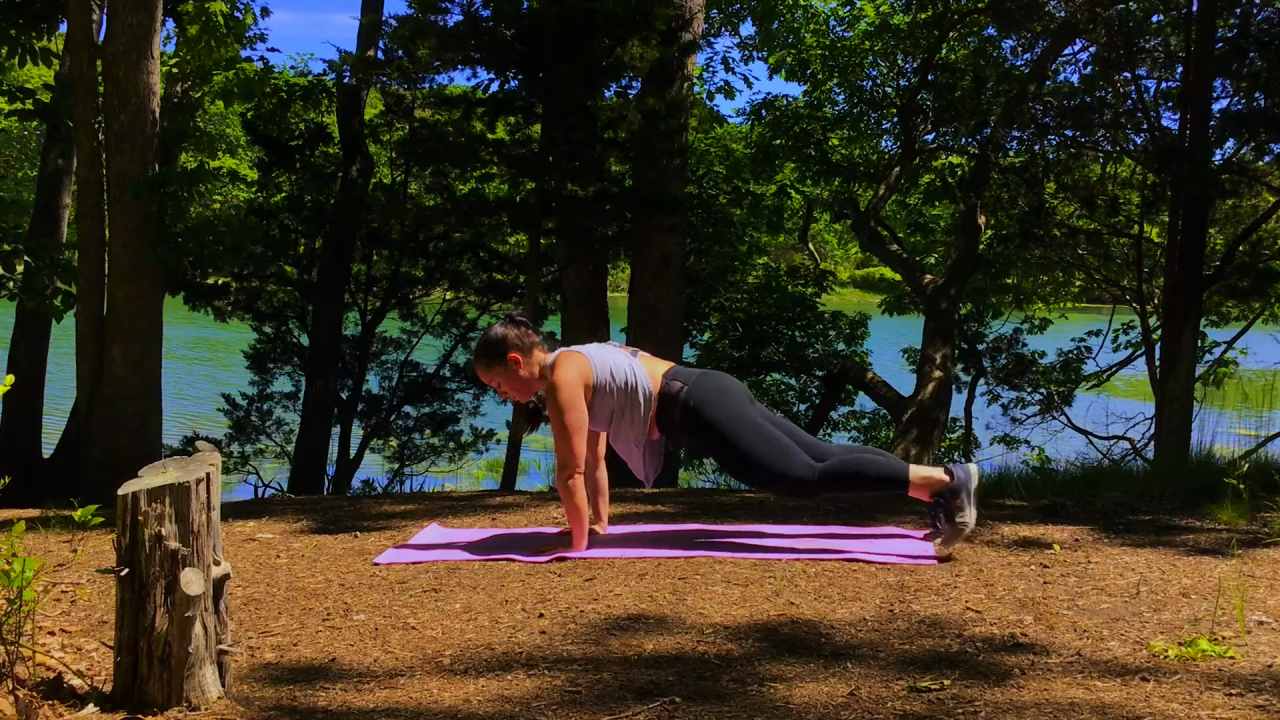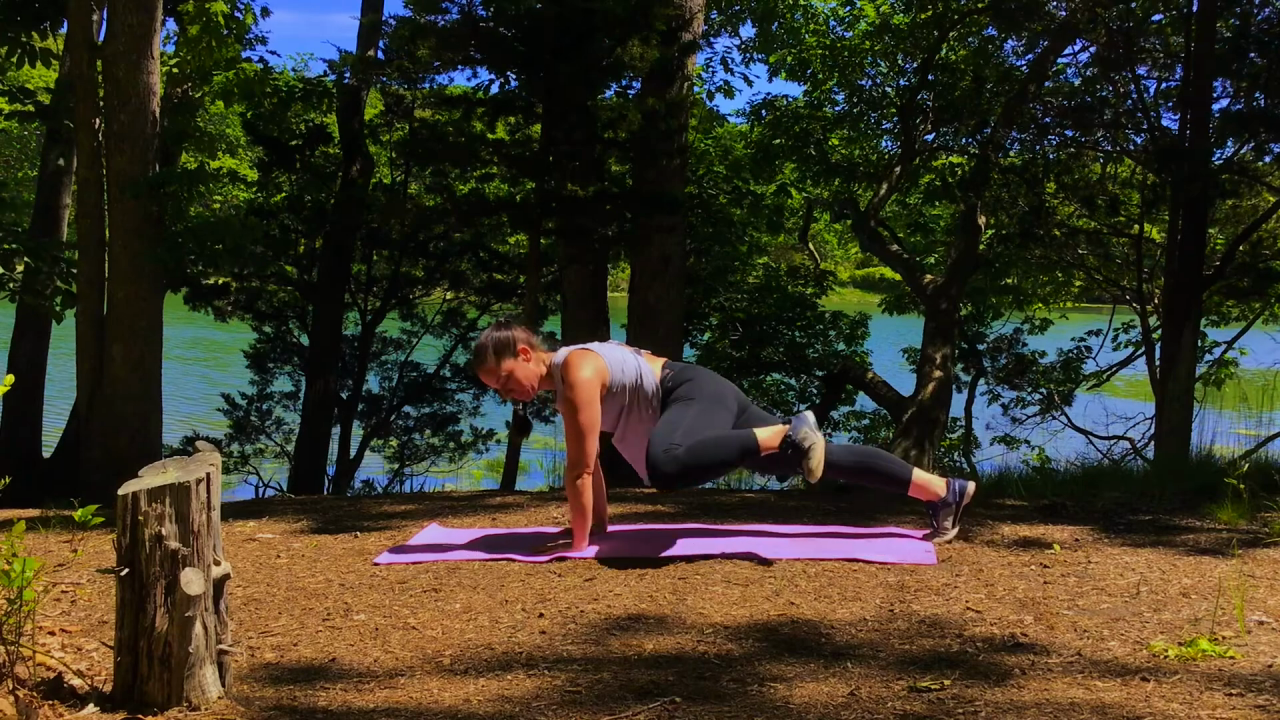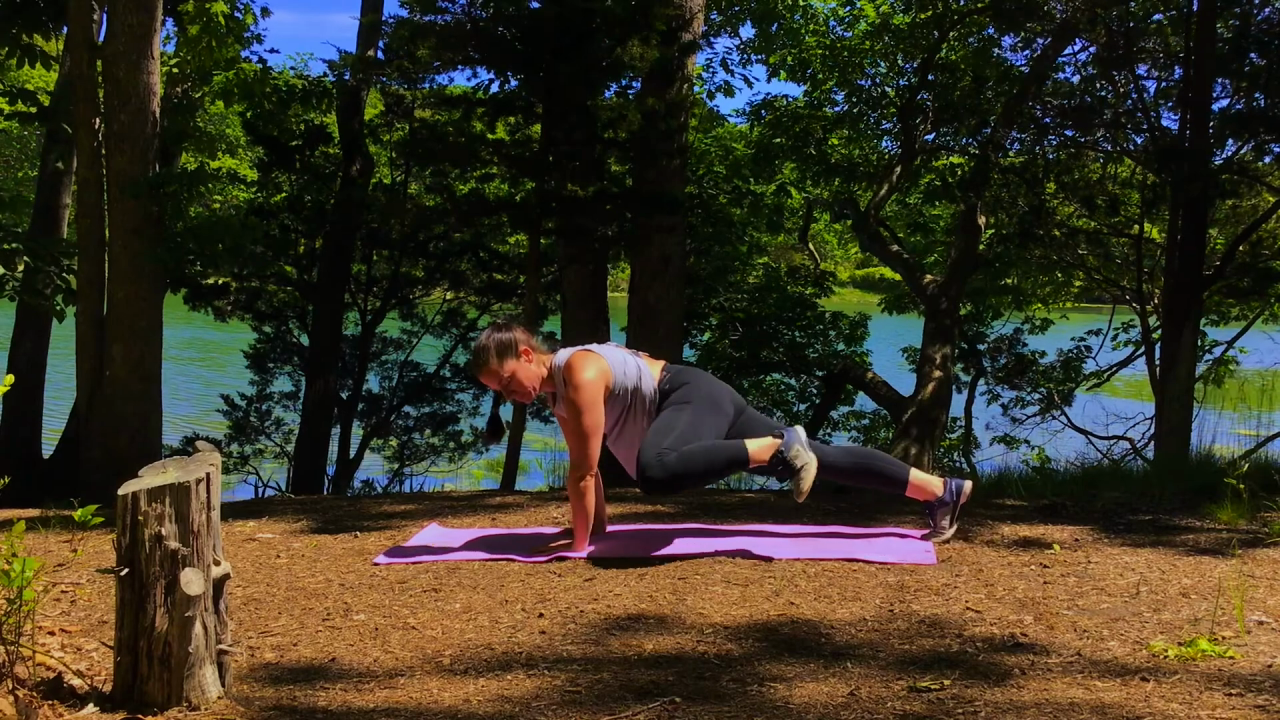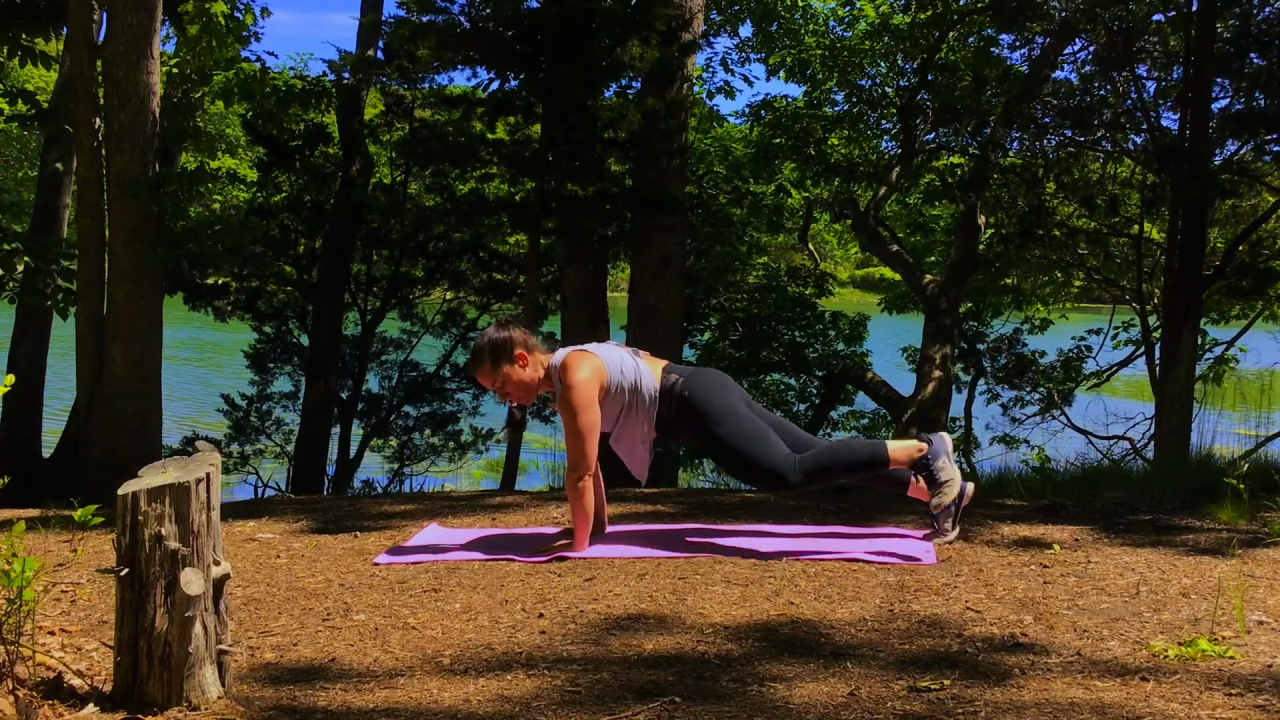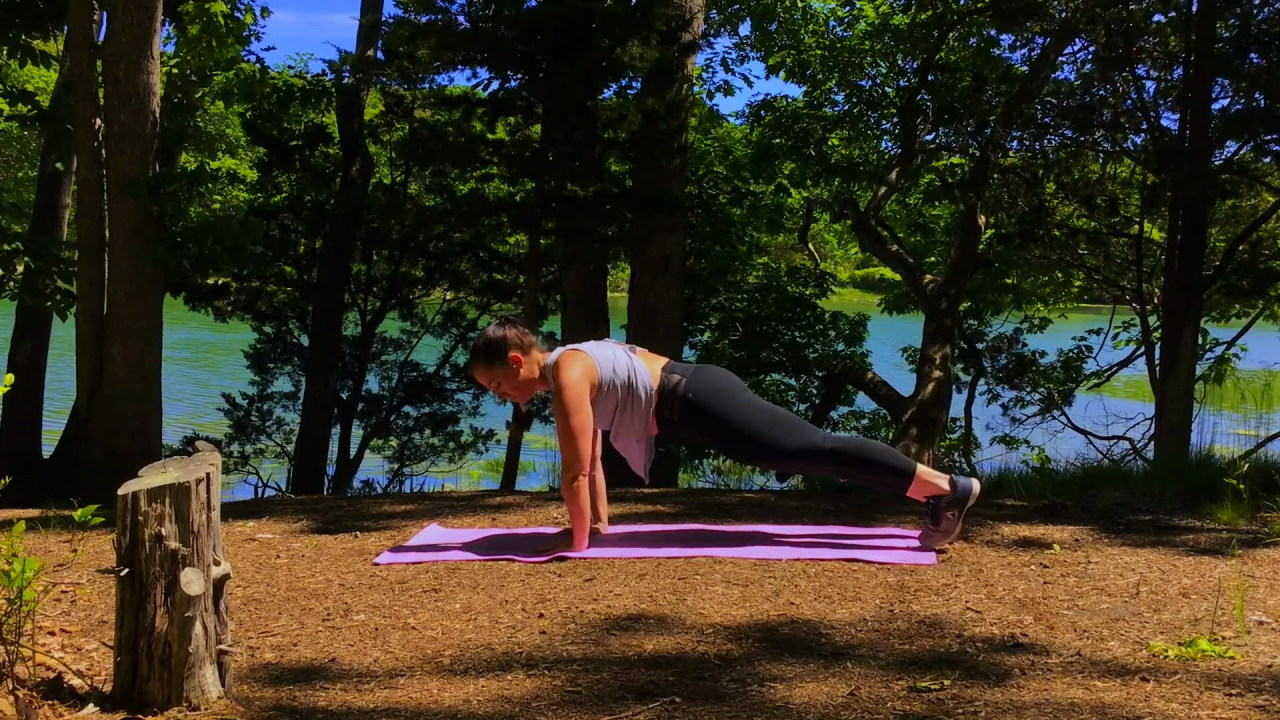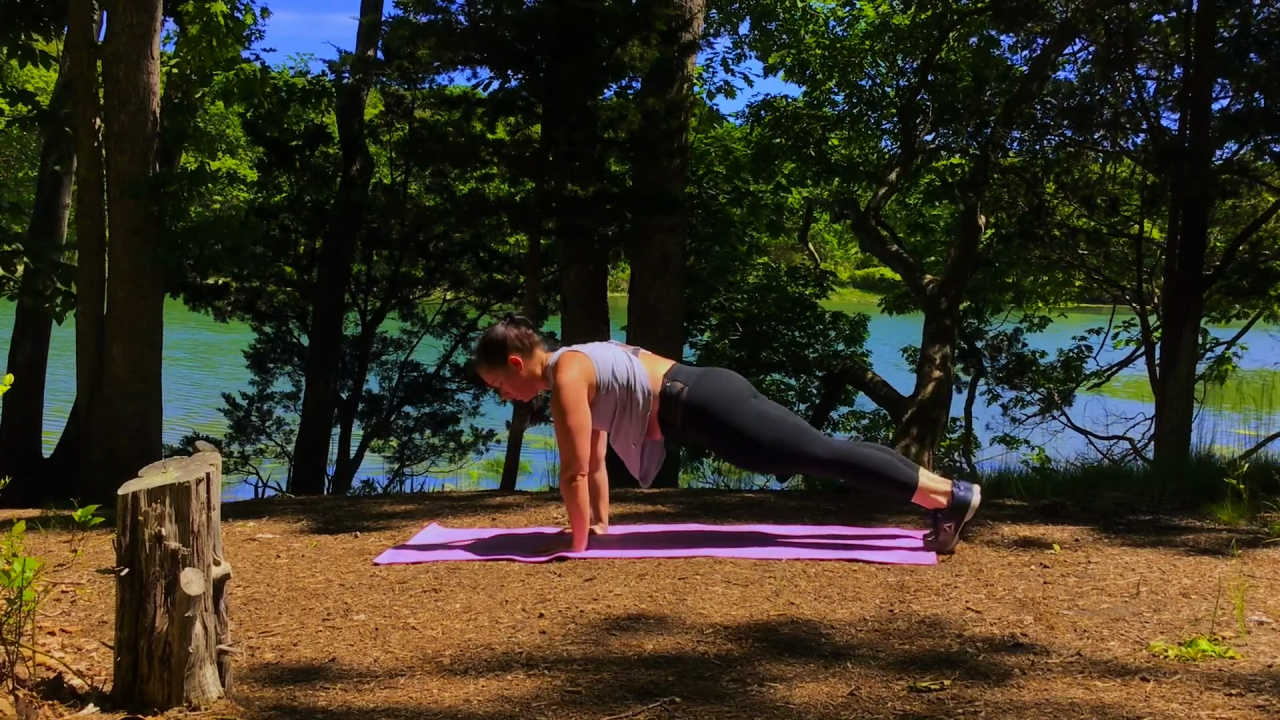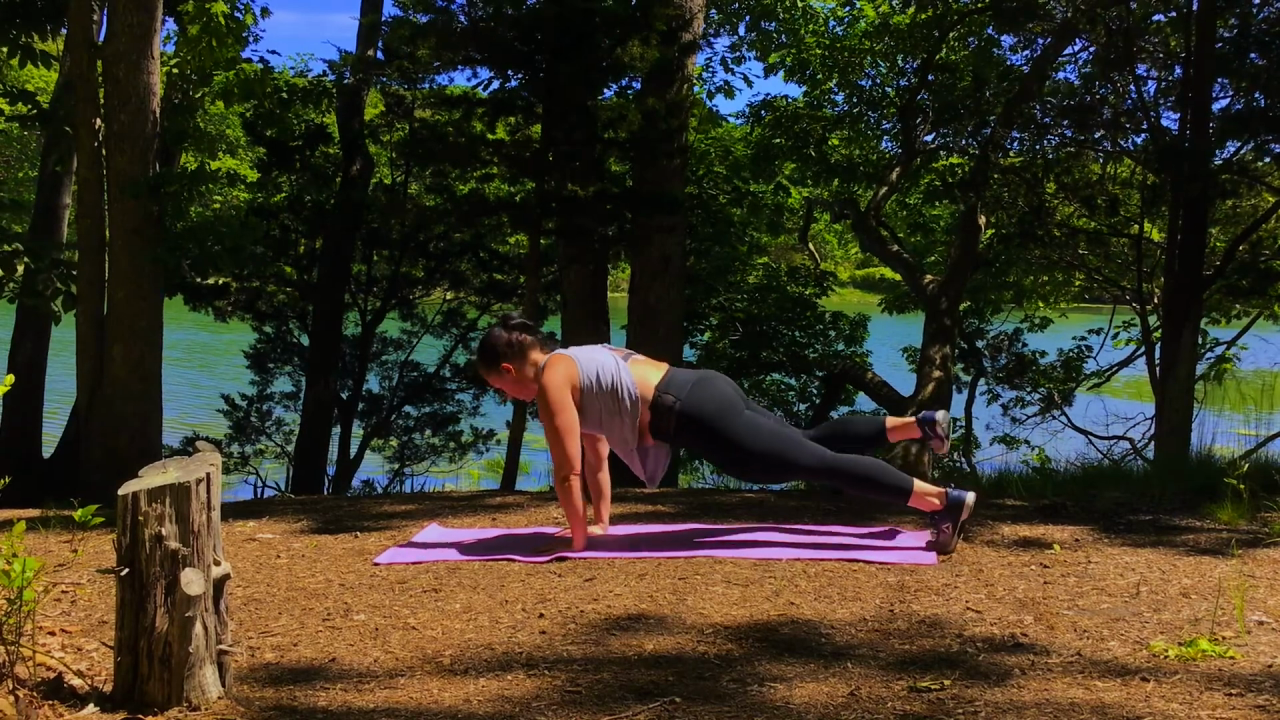
dt=0.3s
person 1, frame 1
left shoulder: (561, 377)
right shoulder: (574, 367)
left elbow: (571, 471)
right elbow: (593, 459)
left wrist: (578, 542)
right wrist: (600, 521)
left hip: (704, 406)
right hip: (713, 397)
left knee: (810, 475)
right knee: (821, 457)
left ankle: (946, 481)
right ankle: (940, 483)
person 1, frame 2
left shoulder: (575, 373)
right shoulder: (568, 372)
left elbow: (579, 469)
right elbow: (590, 461)
left wrist: (579, 541)
right wrist: (600, 521)
left hip: (697, 393)
right hip: (709, 399)
left knee: (667, 468)
right knee: (822, 460)
left ankle: (784, 435)
right ankle: (943, 492)
person 1, frame 3
left shoulder: (579, 373)
right shoulder: (555, 391)
left elbow: (584, 470)
right elbow: (583, 463)
left wrist: (579, 542)
right wrist: (599, 520)
left hip: (694, 395)
right hip: (696, 402)
left knee: (655, 472)
right knee: (822, 461)
left ankle: (775, 448)
right ankle: (942, 489)
person 1, frame 4
left shoulder: (573, 375)
right shoulder: (560, 380)
left elbow: (581, 470)
right elbow: (588, 465)
left wrist: (580, 542)
right wrist: (599, 521)
left hip: (701, 398)
right hip: (703, 399)
left knee: (790, 470)
right knee: (816, 455)
left ankle: (924, 451)
right ankle: (940, 494)
person 1, frame 5
left shoulder: (566, 375)
right shoulder: (570, 366)
left elbow: (575, 471)
right elbow: (591, 460)
left wrist: (578, 542)
right wrist: (599, 520)
left hip: (703, 403)
right hip: (704, 394)
left knee: (821, 450)
right knee: (818, 455)
left ankle: (949, 487)
right ankle: (937, 491)
person 1, frame 6
left shoulder: (565, 376)
right shoulder: (576, 362)
left elbow: (575, 472)
right elbow: (595, 460)
left wrist: (578, 544)
right wrist: (601, 521)
left hip: (708, 408)
right hip: (715, 389)
left knee: (825, 457)
right knee: (827, 451)
left ankle: (949, 501)
right ankle: (951, 487)
person 1, frame 7
left shoulder: (550, 380)
right shoulder: (575, 360)
left elbow: (567, 472)
right elbow: (596, 455)
left wrist: (579, 540)
right wrist: (601, 522)
left hip: (698, 413)
right hip: (705, 386)
left knee: (816, 462)
right knee: (816, 446)
left ankle: (946, 500)
right ankle: (918, 426)
